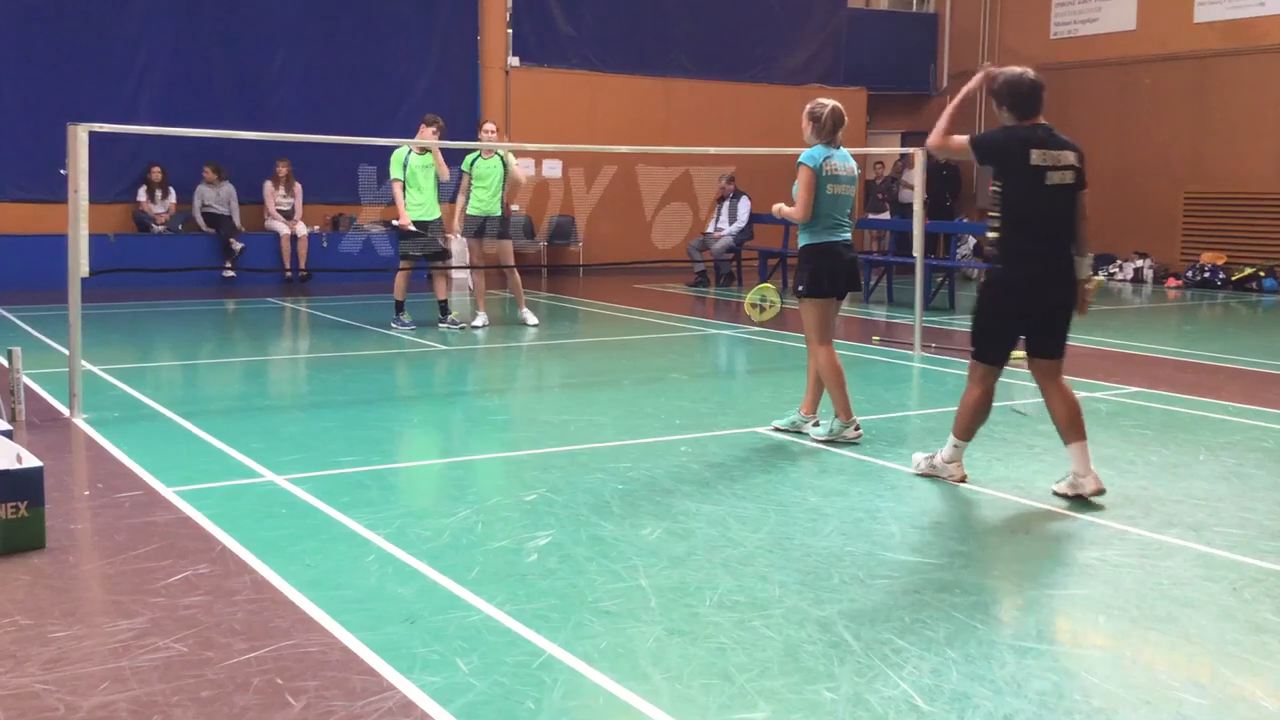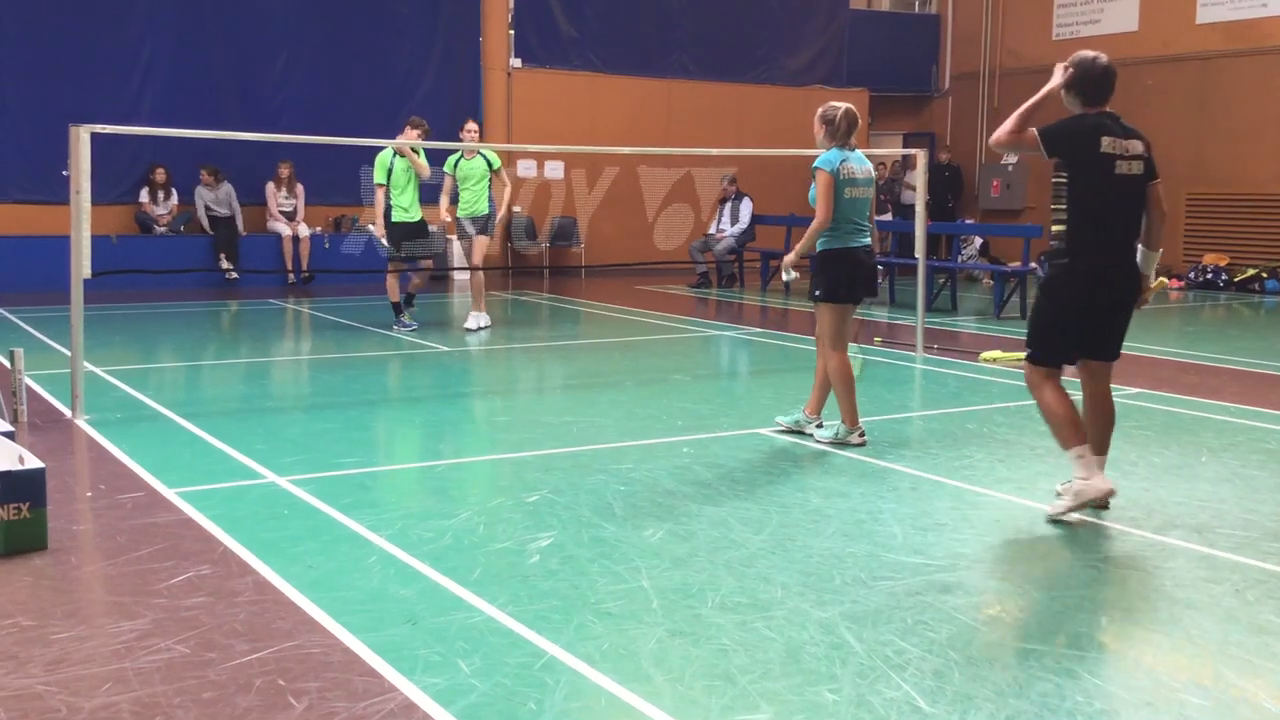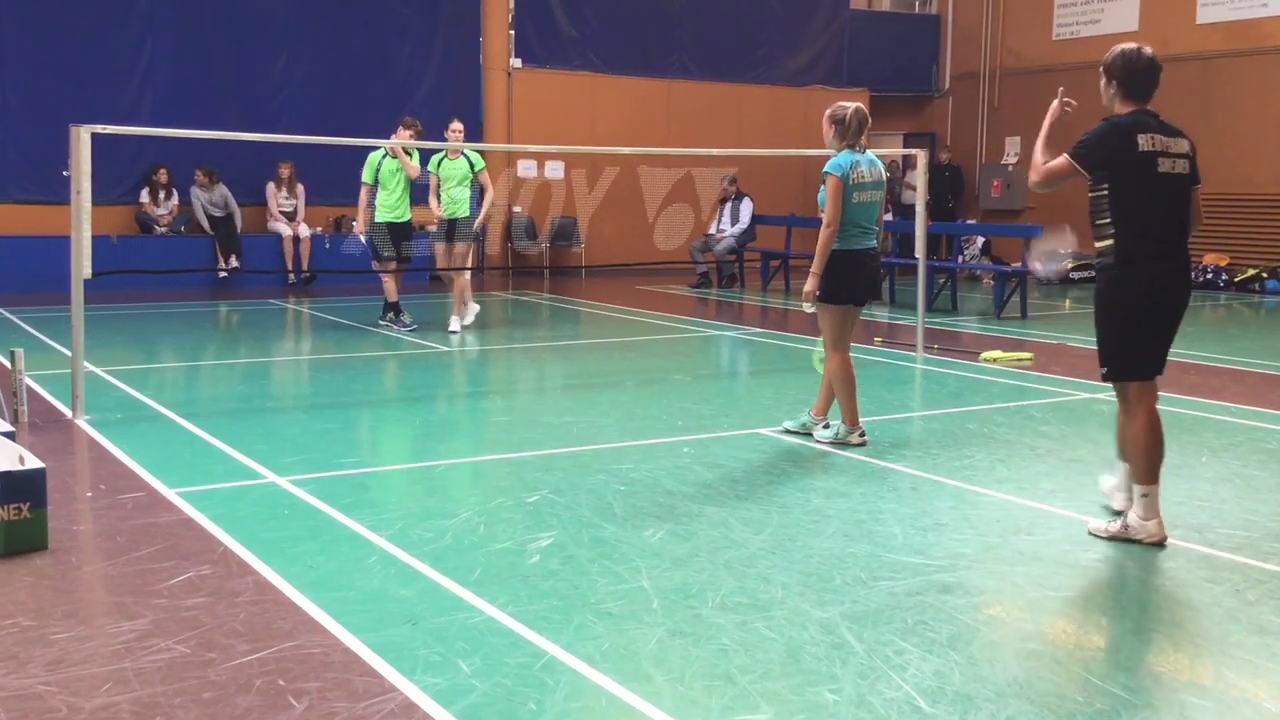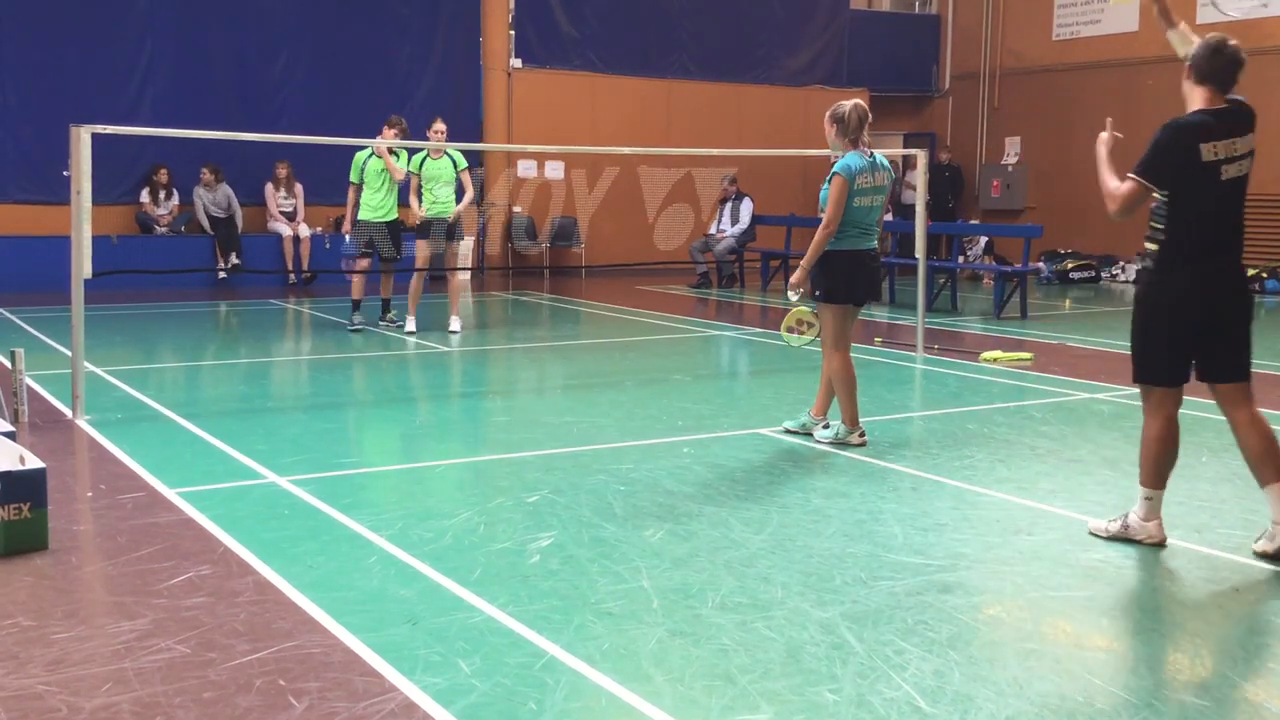
dt=0.4s
person 1, frame 1
left shoulder: (1006, 142)
right shoulder: (1069, 151)
left elbow: (936, 144)
right elbow: (1082, 220)
left wrist: (965, 92)
right wrist: (1082, 275)
left hip: (1012, 278)
right hip: (1058, 281)
left knee: (983, 373)
right knee: (1050, 375)
left ankle: (949, 459)
right ankle: (1083, 472)
person 1, frame 2
left shoulder: (1077, 131)
right shoulder: (1137, 141)
left elbow: (1001, 140)
right elbow: (1157, 214)
left wrist: (1047, 90)
right wrist: (1145, 270)
left hip: (1072, 274)
right hip: (1118, 276)
left knee: (1042, 375)
right knee: (1096, 378)
left ankle: (1088, 477)
right ankle: (1090, 478)
person 1, frame 3
left shoulder: (1112, 133)
right shoulder: (1180, 139)
left elbow: (1040, 178)
right elbow: (1194, 217)
left wrist: (1050, 120)
left hip: (1127, 281)
right hip: (1173, 280)
left knee: (1137, 394)
right knee: (1134, 387)
left ankle: (1145, 517)
right ankle: (1128, 486)
person 1, frame 4
left shoulder: (1178, 134)
left elbow: (1119, 204)
right elbow: (1216, 93)
left wrist: (1104, 154)
left hip: (1172, 287)
right hip: (1227, 286)
left knee: (1161, 402)
left ankle: (1146, 519)
person 2, frame 1
left shoulder: (811, 158)
right shoulder: (848, 160)
left elbow: (801, 214)
left wrist: (781, 209)
left hip: (818, 256)
right hip: (844, 253)
left knee: (821, 343)
right knee: (817, 340)
left ankle: (845, 421)
right ankle: (807, 415)
person 2, frame 2
left shoulder: (827, 162)
right shoulder: (864, 162)
left elbow: (823, 220)
right elbow: (870, 218)
left wrist: (796, 252)
right wrist: (872, 262)
left hip: (836, 259)
right hip: (862, 257)
left knee: (834, 348)
right knee: (825, 341)
left ankle: (851, 426)
right ankle: (811, 415)
person 2, frame 3
left shoulder: (838, 165)
right shoulder: (876, 165)
left elbow: (831, 226)
right elbow: (878, 222)
left wrist: (814, 274)
left hip: (841, 262)
right hip: (867, 261)
left knee: (835, 349)
right knee: (835, 345)
left ankle: (851, 427)
right ankle: (817, 417)
person 2, frame 4
left shoulder: (845, 167)
right shoulder: (883, 165)
left elbow: (829, 226)
left wrist: (803, 267)
left hip: (839, 262)
right hip: (866, 261)
left knee: (836, 349)
right knee: (833, 345)
left ankle: (851, 427)
right ankle: (817, 416)
person 3, frame 1
left shoulder: (434, 154)
right shoulder: (401, 154)
left elbow: (445, 177)
right elbow: (397, 187)
left wrist: (435, 148)
right wrist: (402, 215)
left hip: (434, 219)
right hip: (413, 220)
left knee: (440, 268)
right knee: (406, 267)
left ankle: (444, 315)
right ankle: (399, 314)
person 3, frame 2
left shoulder: (417, 152)
right shoulder: (385, 157)
left elbow: (425, 174)
right elbow: (380, 192)
left wrist: (408, 152)
right wrist: (379, 223)
left hip: (417, 218)
right hip: (396, 220)
left knee: (425, 265)
right knee: (395, 268)
left ankle: (407, 305)
right ankle: (398, 316)
person 3, frame 3
left shoulder: (411, 154)
right shoulder: (376, 157)
left elbow: (414, 174)
right elbow: (365, 190)
left wrist: (399, 150)
right wrist: (360, 220)
left hip: (404, 220)
right hip: (382, 220)
left knee: (398, 269)
right knee: (388, 267)
left ankle: (387, 312)
right ankle: (398, 314)
person 3, frame 4
left shoulder: (401, 155)
right shoulder: (361, 157)
left elbow: (399, 177)
right elbow: (353, 190)
left wrist: (385, 152)
right wrist: (347, 220)
left hip: (391, 219)
right hip: (366, 219)
left knee: (388, 267)
right knee: (362, 266)
left ankle: (386, 313)
right ankle: (356, 313)
person 4, frame 1
left shoulder: (504, 158)
right shoulder: (470, 160)
left elbow: (520, 180)
right elbow: (463, 192)
left wrist: (508, 156)
right wrist: (456, 217)
left hip: (498, 216)
right hip: (473, 216)
left knee: (509, 266)
right knee: (476, 266)
left ankle: (523, 309)
right ankle: (481, 313)
person 4, frame 2
left shoulder: (489, 157)
right shoulder: (452, 161)
left elbow: (507, 185)
right elbow: (446, 193)
left wrist: (502, 210)
right wrist: (443, 211)
left hip: (485, 216)
right hip: (464, 218)
left knee: (476, 265)
right knee: (473, 268)
left ankle: (475, 313)
right ankle: (482, 314)
person 4, frame 3
left shoulder: (473, 158)
right shoulder: (436, 160)
left elbow: (489, 190)
right elbow: (432, 194)
left wrist: (481, 216)
right wrist: (435, 209)
left hip: (465, 218)
right hip: (444, 219)
left knee: (459, 269)
right knee: (443, 270)
left ankle: (456, 317)
right ankle: (469, 304)
person 4, frame 4
left shoulder: (456, 157)
right shoulder: (418, 159)
left elbow: (469, 191)
right elbow: (413, 193)
left wrist: (461, 207)
right wrist: (416, 211)
left hip: (450, 219)
right hip: (426, 220)
left knee: (451, 271)
right knee: (420, 269)
left ankle: (454, 317)
right ankle: (411, 317)
